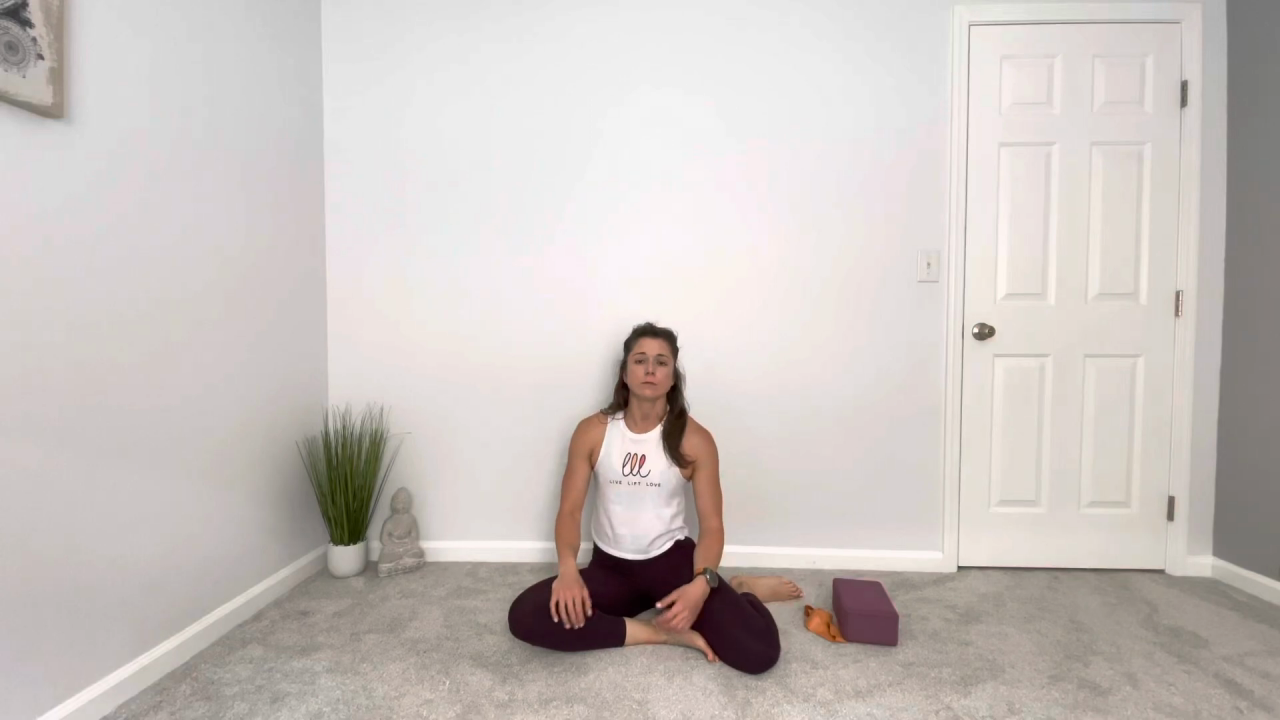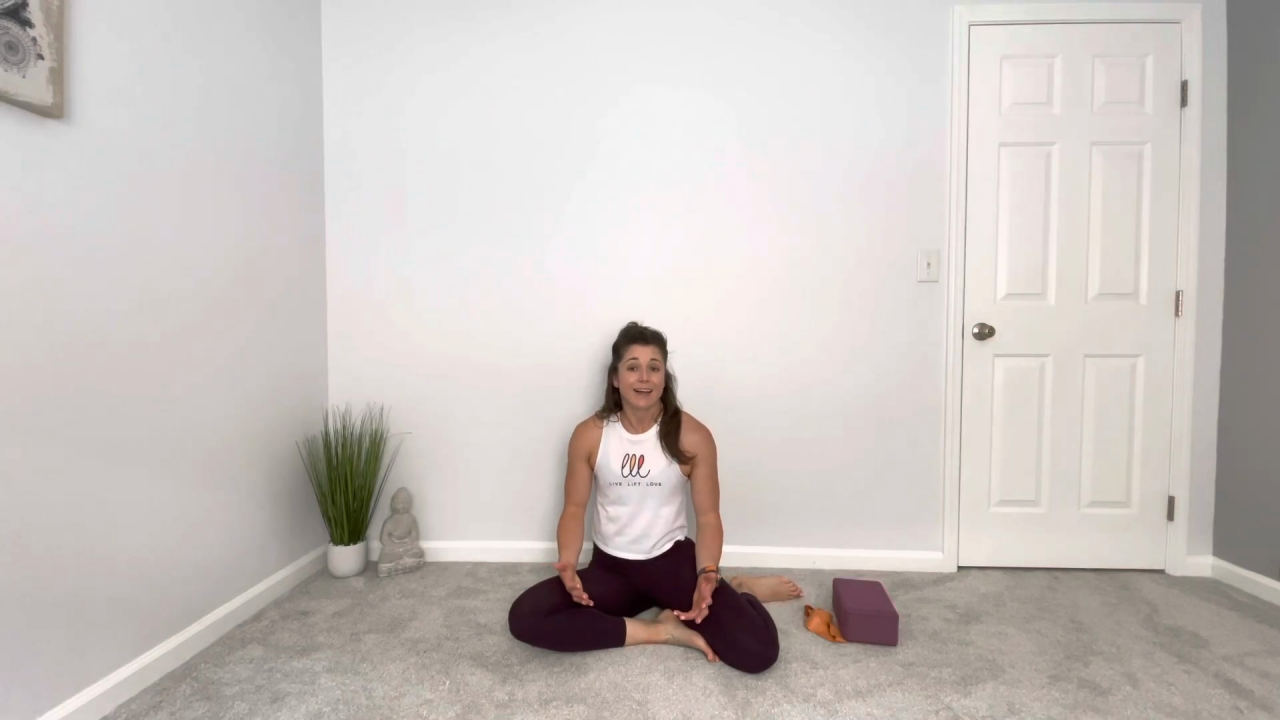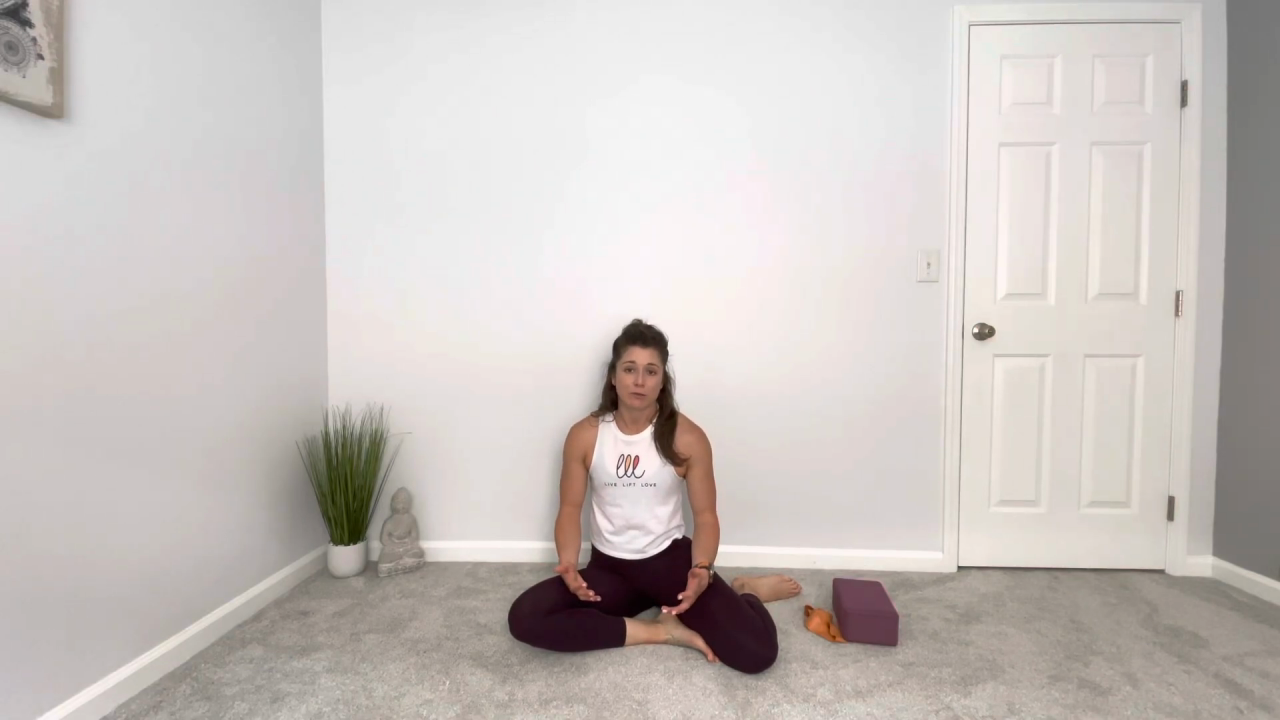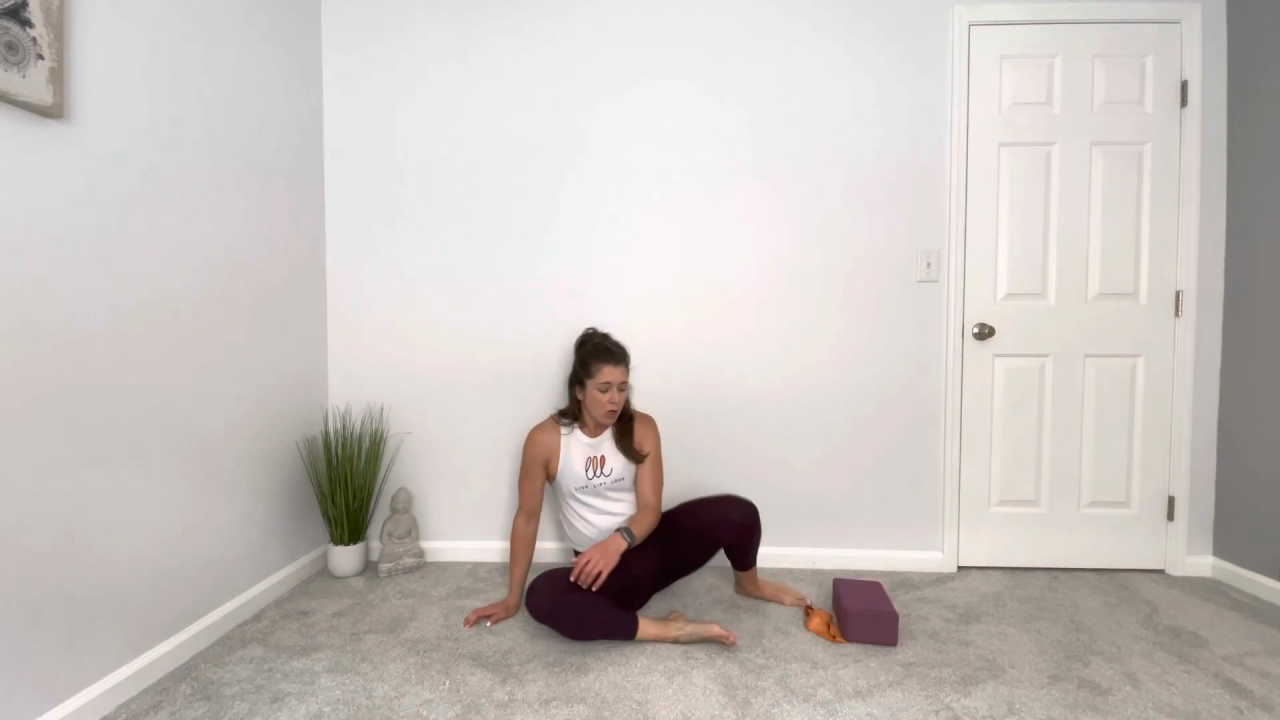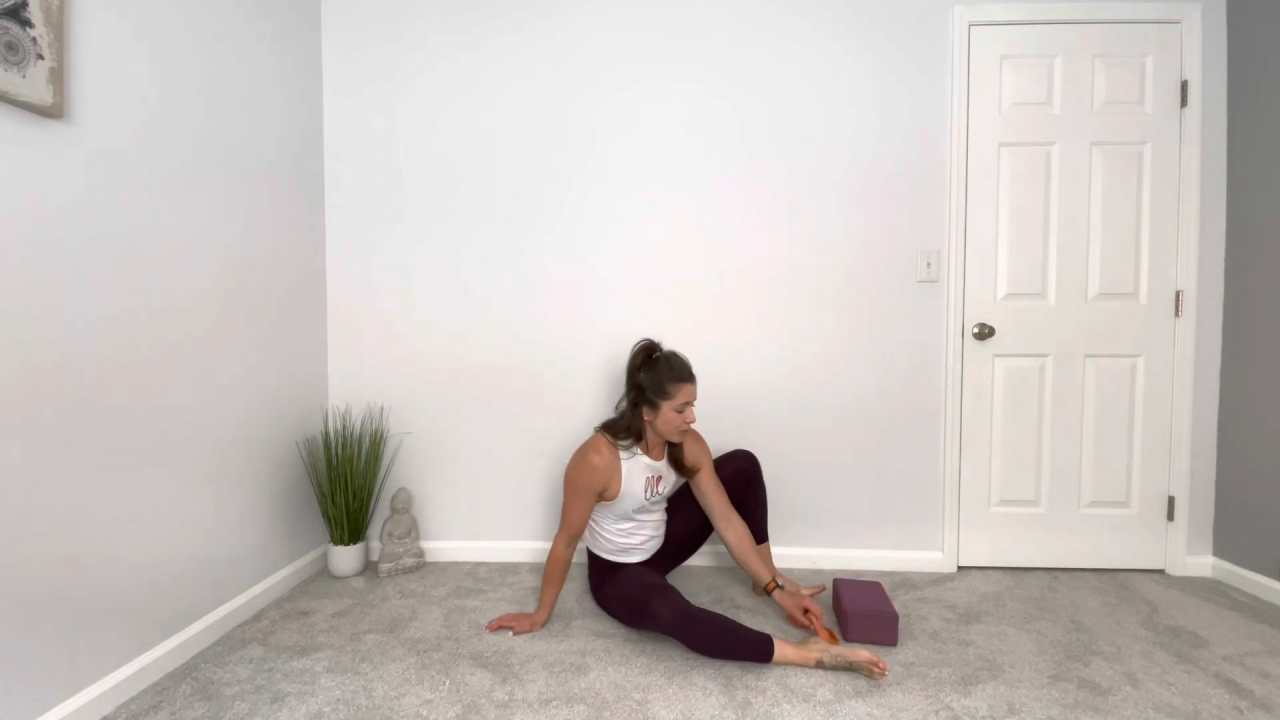
dt=1s
person 1, frame 1
left shoulder: (695, 440)
right shoulder: (592, 431)
left elbow: (711, 524)
right elbow: (569, 509)
left wrist: (701, 583)
right wrist: (568, 567)
left hip: (672, 561)
right hip: (610, 567)
left knee: (759, 651)
right knee: (525, 616)
left ankle: (737, 592)
right ankle: (664, 630)
person 1, frame 2
left shoulder: (693, 436)
right shoulder: (589, 434)
left elbow: (708, 516)
right elbow: (574, 509)
left wrist: (708, 576)
right wrist: (567, 564)
left hip: (672, 561)
right hip: (610, 567)
left knee: (758, 651)
right knee: (525, 617)
left ankle: (737, 591)
right ankle: (662, 631)
person 1, frame 3
left shoulder: (688, 438)
right shoulder: (584, 435)
left elbow: (705, 515)
right elbow: (570, 509)
left wrist: (703, 571)
right wrist: (568, 564)
left hip: (671, 560)
right hip: (610, 568)
left knee: (757, 651)
right knee: (524, 618)
left ankle: (740, 592)
right ankle: (663, 631)
person 1, frame 4
left shoulder: (642, 428)
right shoulder: (546, 438)
left elbow: (650, 509)
right elbow: (527, 516)
left wrist: (618, 541)
right wrist: (511, 598)
left hip: (649, 543)
right hip: (601, 564)
left knee: (738, 512)
right knee: (541, 597)
left ankle: (748, 583)
right ankle: (668, 630)
person 1, frame 5
left shoulder: (688, 446)
right shoulder: (598, 459)
left elbow: (728, 523)
right elbow: (566, 539)
left wrist: (775, 590)
right wrist: (541, 614)
left hip: (662, 543)
right hip: (616, 574)
left knee: (742, 465)
right knee: (671, 611)
left ankle: (772, 575)
right ankle: (805, 654)
